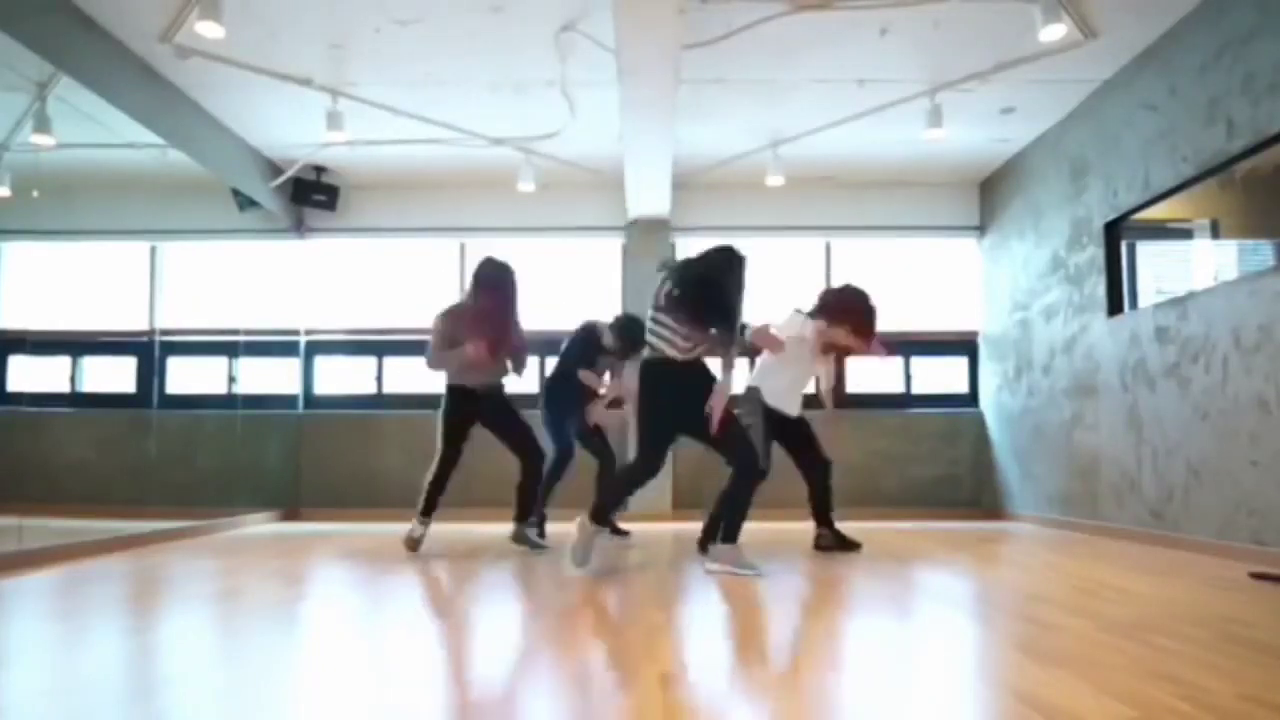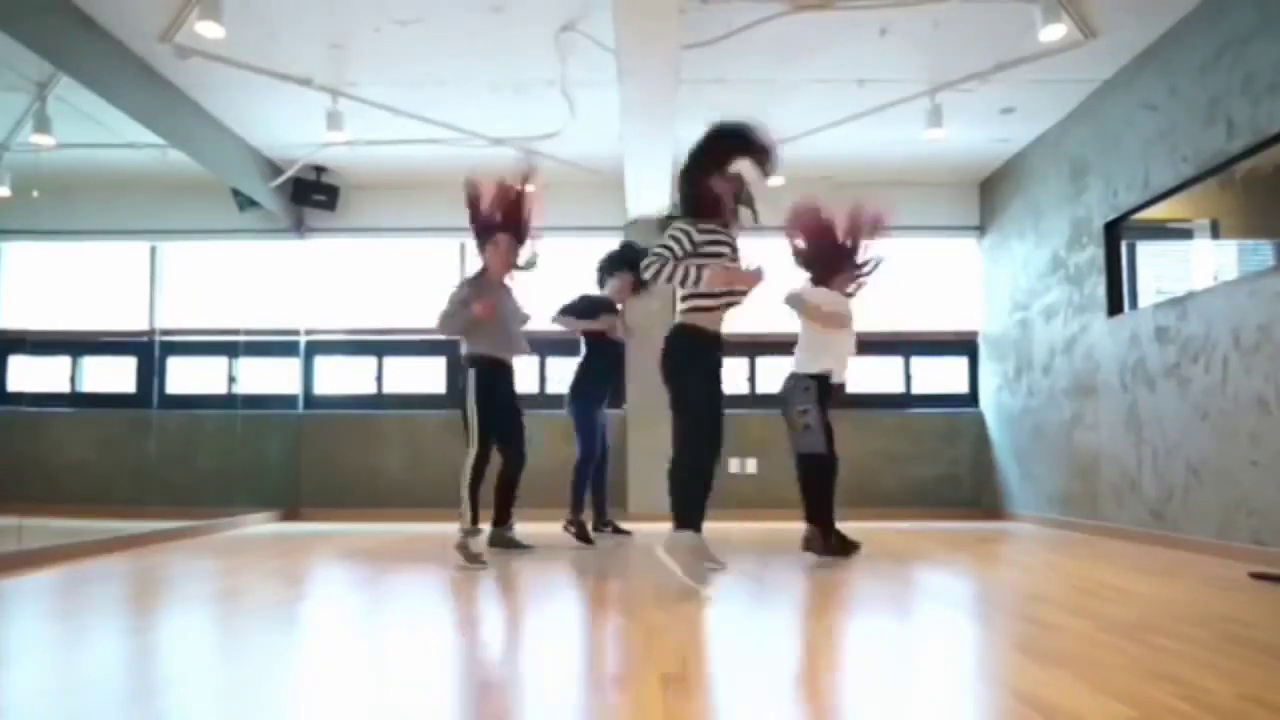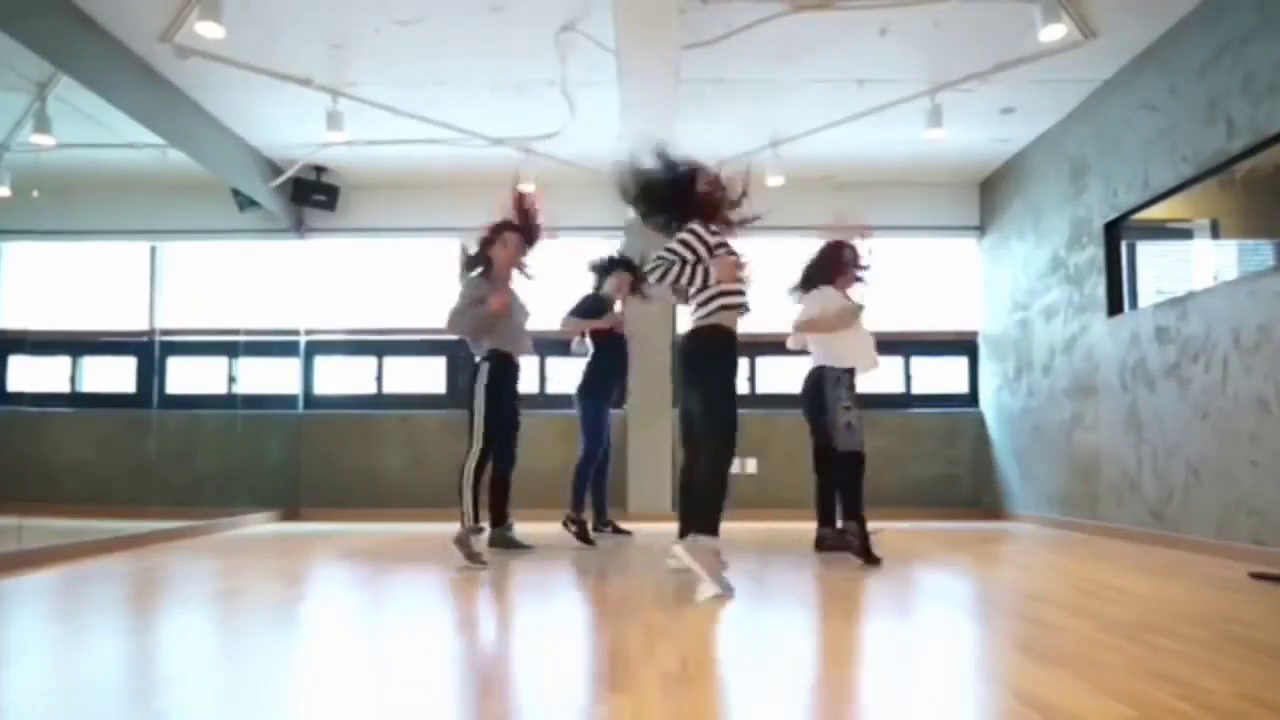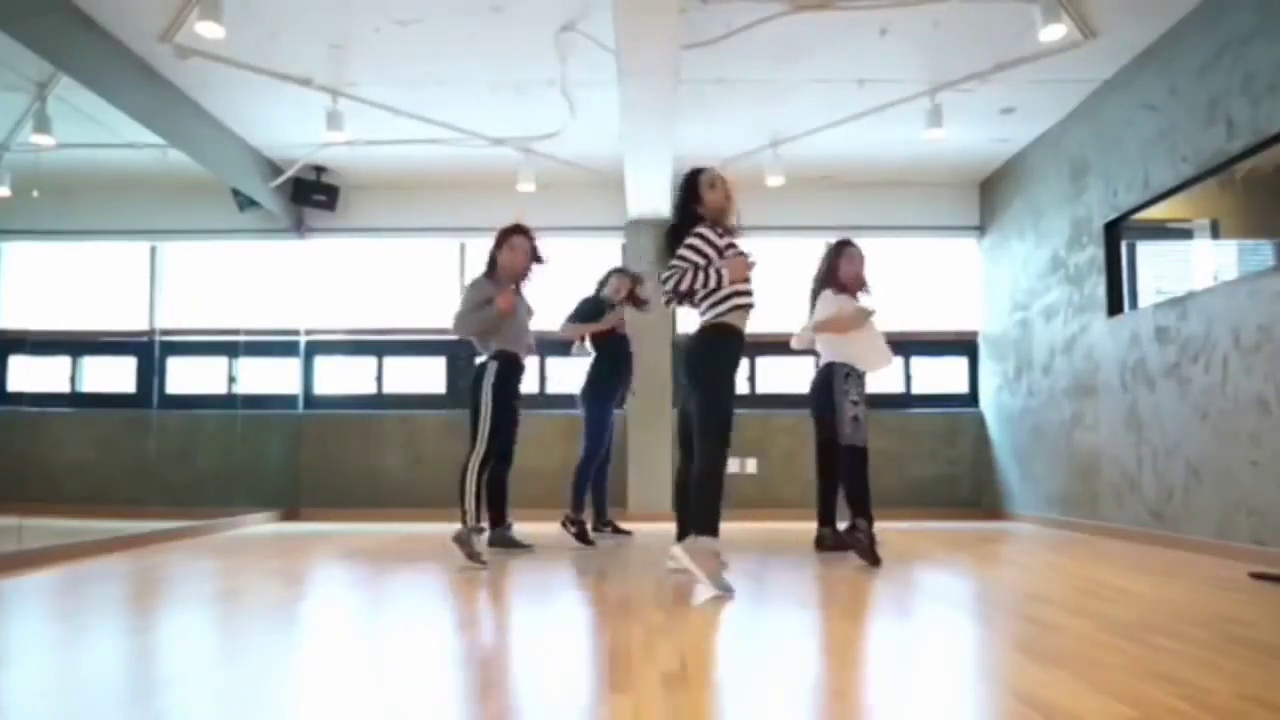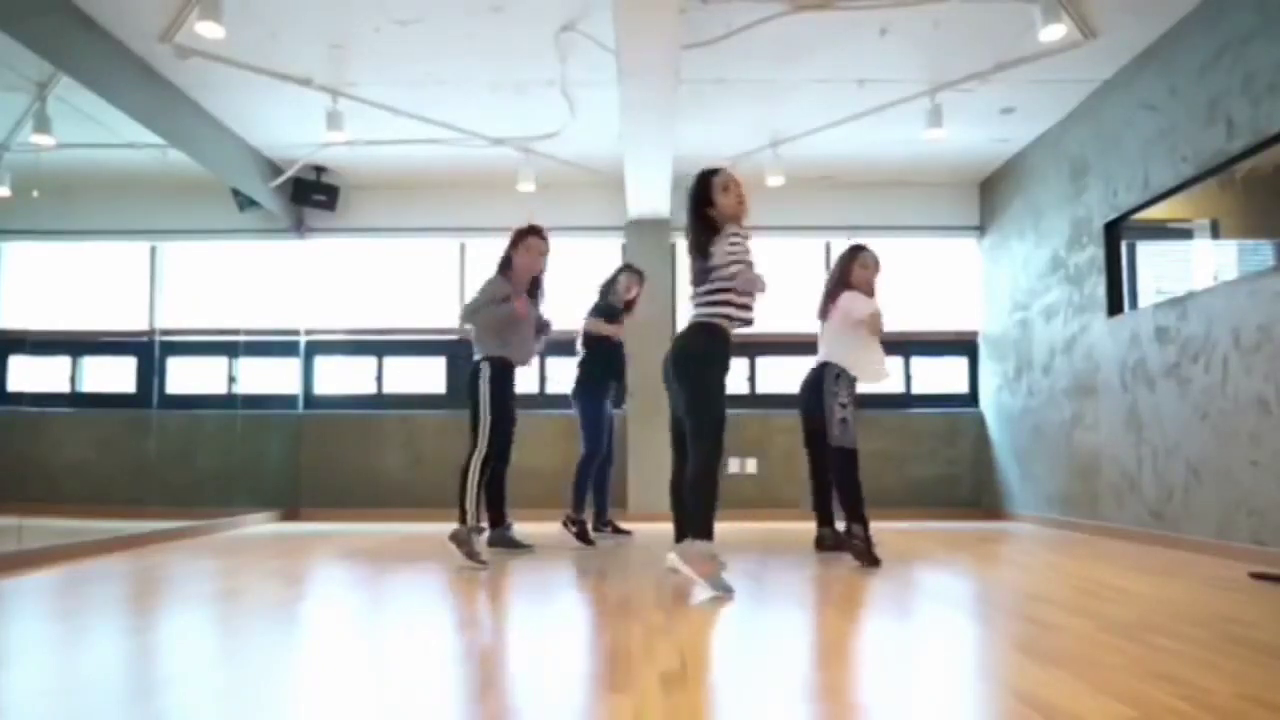
dt=0.2s
person 1, frame 1
left shoulder: (718, 301)
right shoulder: (673, 290)
left elbow: (727, 348)
right elbow: (696, 324)
left wrist: (723, 393)
right wrist: (749, 335)
left hip: (696, 381)
right hip: (661, 379)
left knee: (749, 460)
right knee: (648, 463)
left ankle: (724, 548)
right ankle: (593, 526)
person 1, frame 2
left shoulder: (722, 230)
right shoulder: (687, 228)
right elbow: (652, 268)
left wrist: (744, 278)
right wrist: (707, 276)
left hip: (703, 346)
right hip: (688, 346)
left knee: (703, 444)
right knee: (693, 442)
left ankle: (690, 539)
right ankle: (682, 538)
person 1, frame 3
left shoulder: (713, 235)
right shoulder: (697, 230)
right elbow: (656, 269)
right wrist: (714, 271)
left hip: (704, 349)
right hip: (710, 347)
left knee: (699, 451)
right knee: (719, 445)
left ankle: (689, 541)
right ankle: (701, 542)
person 1, frame 4
left shoulder: (718, 238)
right shoulder: (704, 234)
left elbow: (677, 293)
right elbow: (671, 281)
right wrist: (725, 272)
left hip: (703, 350)
right hip: (714, 349)
left knee: (693, 452)
right knee: (711, 448)
left ankle: (688, 542)
right ankle: (699, 542)
person 1, frame 5
left shoulder: (722, 241)
right shoulder: (730, 236)
right elbow: (740, 278)
left wrist: (739, 288)
right wrist: (751, 283)
left hip: (689, 351)
right hip: (702, 350)
left knee: (689, 451)
right knee: (706, 450)
left ankle: (688, 544)
right ankle: (694, 547)
person 2, frame 1
left shoulder: (508, 323)
right shoulder: (453, 317)
left elbow: (519, 363)
right elbow: (435, 358)
right wrist: (465, 354)
left hip: (494, 396)
right hip: (460, 395)
left knee: (534, 455)
right knee: (446, 459)
left ankle: (522, 526)
right ankle: (420, 523)
person 2, frame 2
left shoulder: (506, 290)
right shoulder: (472, 286)
right elbow: (445, 323)
right wrist: (474, 312)
left hip: (502, 375)
right hip: (480, 373)
left knee: (515, 455)
right knee: (479, 450)
left ankle: (501, 529)
right ankle: (467, 533)
person 2, frame 3
left shoulder: (505, 288)
right shoulder: (479, 283)
right elbow: (455, 323)
right wrist: (489, 308)
left hip: (506, 373)
right hip: (490, 370)
left knee: (505, 456)
right knee: (481, 449)
left ankle: (499, 529)
right ankle: (468, 531)
person 2, frame 4
left shoulder: (514, 291)
right shoulder: (484, 285)
right elbow: (461, 325)
right wrist: (496, 309)
left hip: (509, 374)
right hip: (495, 371)
left knee: (502, 455)
right knee: (484, 449)
left ankle: (499, 528)
right ankle: (468, 528)
person 2, frame 5
left shoulder: (527, 295)
right shoulder: (499, 286)
right elbow: (470, 315)
left wrist: (535, 328)
right wrist: (510, 310)
left hip: (503, 375)
right hip: (490, 371)
left knee: (499, 452)
right knee: (485, 447)
left ankle: (498, 528)
right ankle: (467, 528)
person 3, frame 1
left shoulder: (825, 344)
right shoulder: (800, 325)
left hip: (788, 409)
right hip: (759, 400)
left knee: (818, 465)
left ankle: (826, 532)
right ankle: (713, 533)
person 3, frame 2
left shoulder: (835, 300)
right shoulder: (820, 295)
right elbow: (794, 298)
right wrist: (829, 319)
left hip: (819, 385)
right hip: (805, 386)
left knee: (824, 461)
right knee: (816, 458)
left ankle: (824, 530)
right ankle: (816, 531)
person 3, frame 3
left shoulder: (835, 298)
right shoulder: (824, 294)
left elbow: (795, 341)
right elbow: (801, 325)
right wrist: (841, 320)
left hip: (825, 383)
right hip: (832, 380)
left knee: (829, 462)
right knee: (850, 454)
left ankle: (827, 531)
right ankle: (853, 529)
person 3, frame 4
left shoulder: (844, 301)
right shoulder: (831, 297)
left elbow: (800, 341)
right elbow: (824, 323)
right wrist: (859, 317)
left hip: (831, 380)
right hip: (842, 377)
left knee: (830, 459)
right knee: (853, 452)
left ankle: (827, 530)
right ankle: (861, 527)
person 3, frame 5
left shoulder: (844, 304)
right shoulder: (850, 298)
right elbow: (873, 322)
right wrist: (876, 324)
left hip: (816, 384)
right hip: (832, 382)
left knee: (824, 461)
right knee: (843, 456)
left ankle: (826, 531)
right ankle: (857, 533)
person 4, frame 1
left shoulder: (616, 347)
right shoulder: (587, 335)
left elbow: (617, 379)
right elbow: (582, 371)
left wrist: (602, 404)
right wrist: (607, 392)
left hip: (581, 404)
right hip: (557, 401)
left knee: (608, 458)
right knee: (565, 453)
right ankle: (538, 514)
person 4, frame 2
left shoulder: (613, 310)
right shoulder: (591, 303)
right elbow: (559, 318)
right wrist: (596, 324)
left hip: (596, 394)
right hip: (587, 391)
left knee: (600, 455)
right knee: (589, 453)
left ankle: (602, 519)
right ankle: (575, 518)
person 4, frame 3
left shoulder: (610, 308)
right shoulder: (594, 301)
right elbow: (567, 323)
right wrist: (603, 323)
left hip: (602, 391)
right hip: (596, 389)
left knee: (601, 455)
right knee: (592, 452)
left ankle: (602, 520)
right ankle: (574, 517)
person 4, frame 4
left shoulder: (611, 310)
right shoulder: (593, 304)
right elbow: (566, 329)
right wrist: (602, 325)
left hip: (607, 392)
right hip: (600, 390)
left knee: (602, 455)
right knee: (594, 451)
left ankle: (601, 519)
right ankle: (574, 517)
person 4, frame 5
left shoulder: (616, 312)
right shoulder: (606, 307)
right elbow: (590, 325)
right wrist: (616, 331)
left hip: (601, 391)
right hip: (591, 388)
left knee: (604, 454)
right knee: (594, 450)
left ankle: (601, 519)
right ankle: (575, 517)
